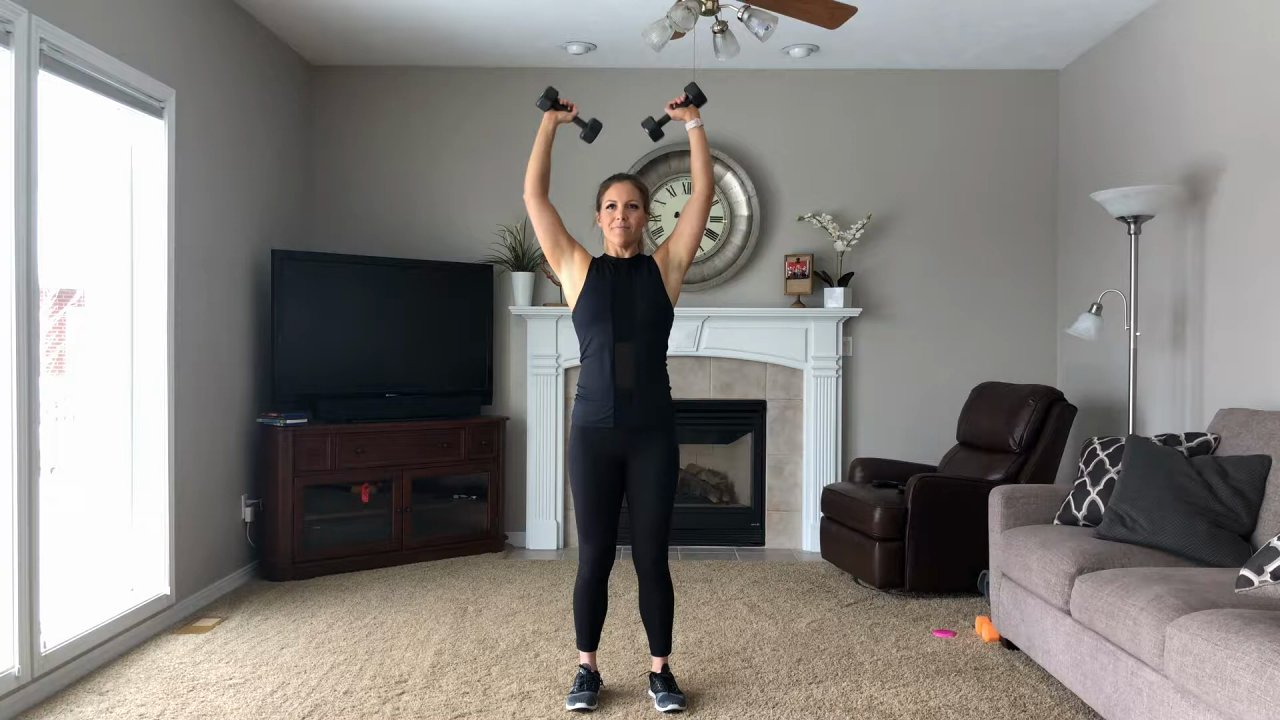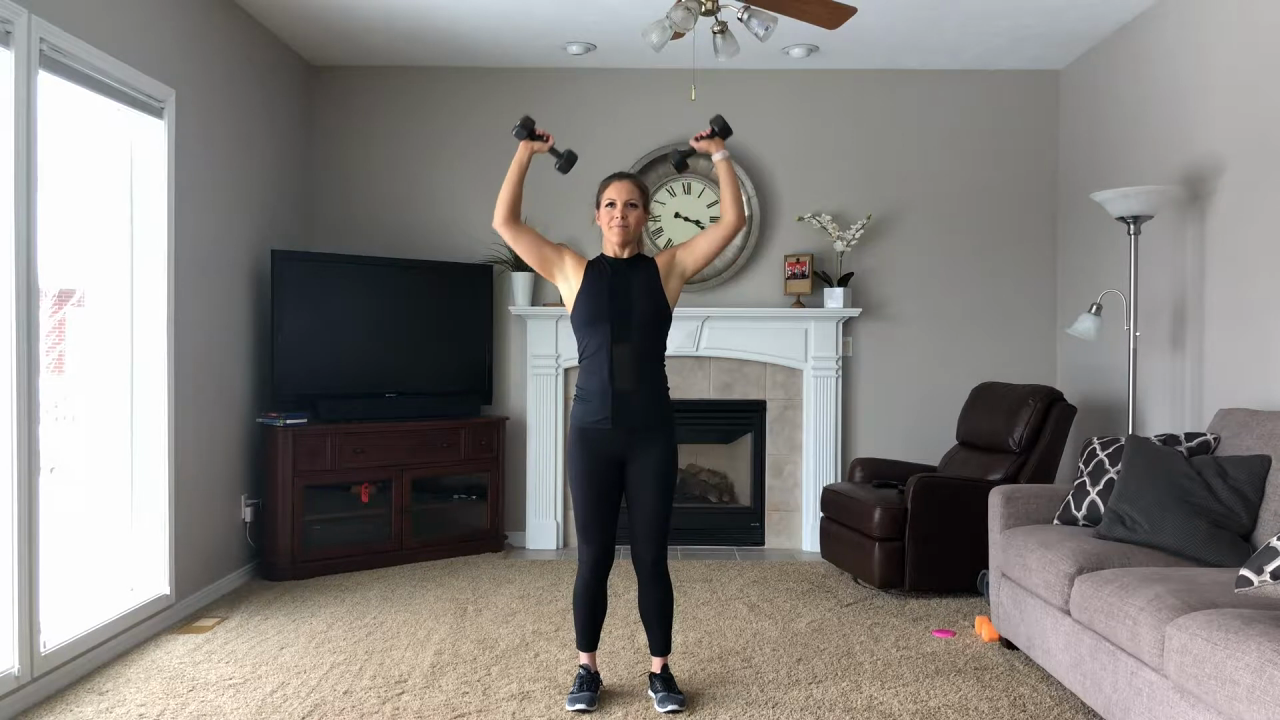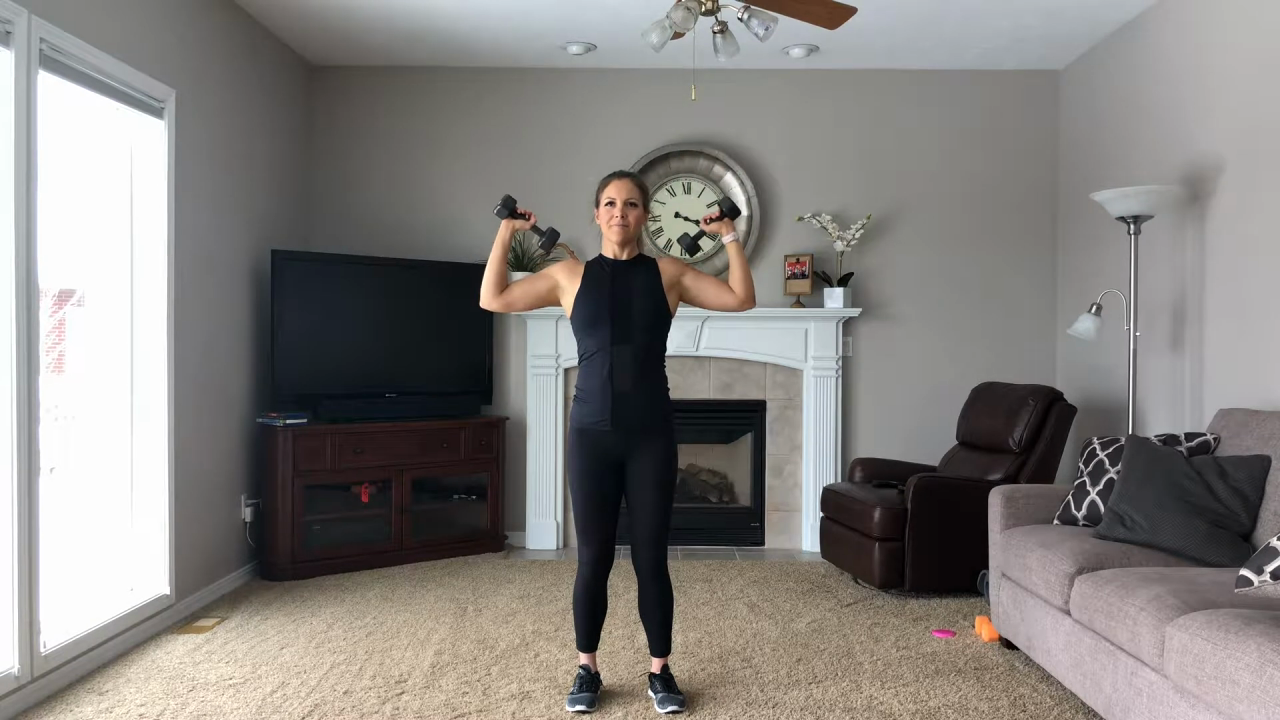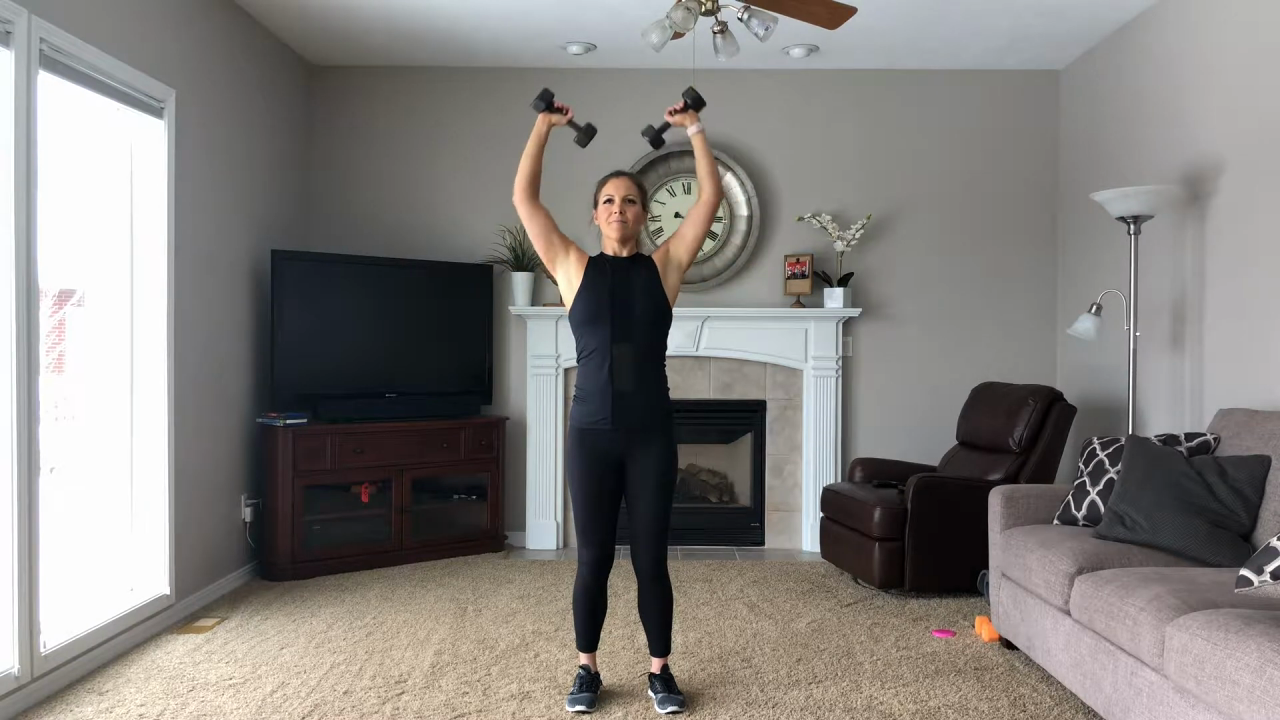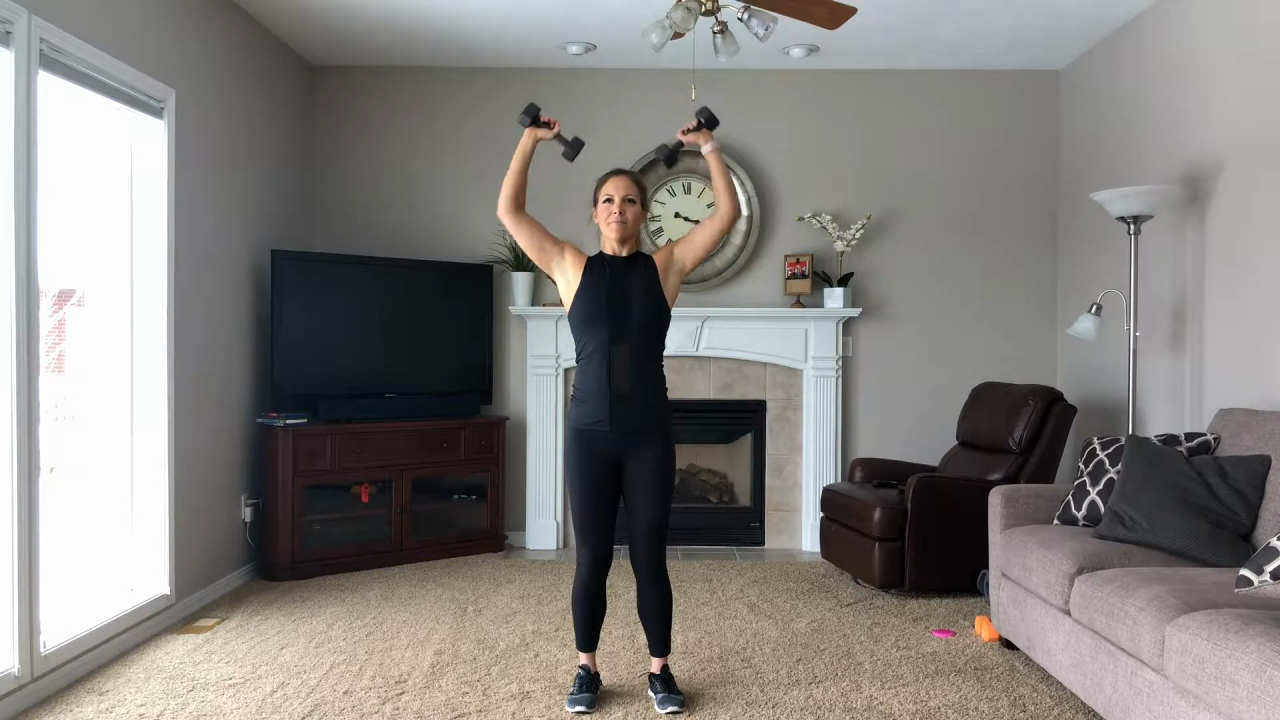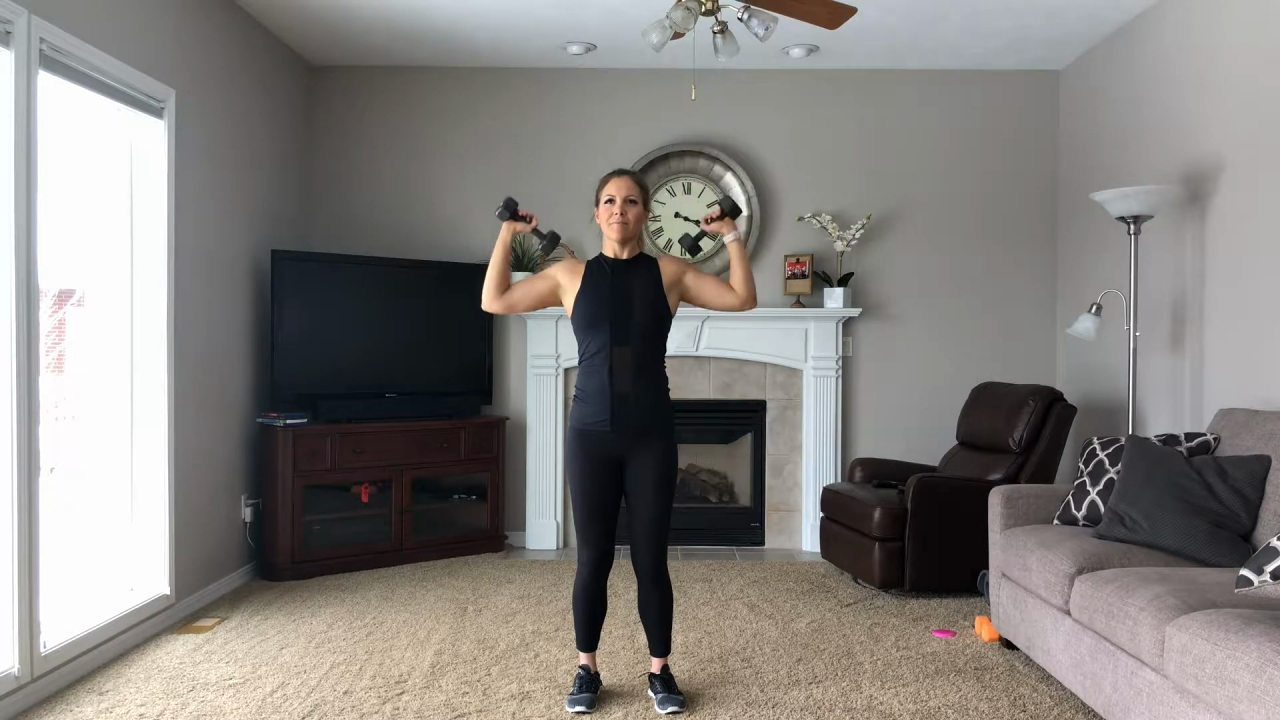
dt=0.7s
person 1, frame 1
left shoulder: (664, 268)
right shoulder: (578, 269)
left elbow: (703, 194)
right elbow: (534, 195)
left wrist: (694, 126)
right wrist: (549, 125)
left hip: (653, 433)
right hip: (594, 433)
left knee: (651, 557)
right knee: (594, 557)
left ankle: (660, 669)
right ankle: (587, 668)
person 1, frame 2
left shoulder: (666, 268)
right shoulder: (573, 270)
left elbow: (732, 220)
right elbow: (505, 221)
left wrist: (718, 155)
right wrist: (525, 152)
left hip: (651, 434)
right hip: (592, 433)
left knee: (651, 558)
right knee: (593, 558)
left ankle: (660, 670)
right ankle: (587, 669)
person 1, frame 3
left shoulder: (667, 272)
right shoulder: (570, 273)
left elbow: (742, 298)
right elbow: (492, 299)
left wrist: (729, 236)
right wrist: (506, 232)
left hip: (651, 433)
right hip: (592, 432)
left knee: (651, 558)
right knee: (593, 559)
left ankle: (660, 671)
right ankle: (587, 670)
person 1, frame 4
left shoulder: (664, 265)
right shoulder: (572, 267)
left elbow: (711, 195)
right elbow: (523, 196)
left wrist: (693, 129)
right wrist: (543, 126)
left hip: (651, 435)
right hip: (591, 433)
left knee: (650, 559)
right knee: (593, 559)
left ankle: (660, 670)
right ankle: (587, 669)
person 1, frame 5
left shoulder: (665, 266)
right shoulder: (571, 267)
left elbow: (728, 214)
right elbow: (508, 210)
left wrist: (708, 148)
right wrist: (530, 140)
left hip: (648, 437)
right hip: (589, 435)
left knee: (649, 559)
right knee: (592, 560)
left ankle: (659, 670)
right ankle: (586, 669)
person 1, frame 6
left shoulder: (669, 272)
right shoulder: (570, 274)
left elbow: (743, 298)
right elbow: (493, 301)
left wrist: (730, 234)
right wrist: (507, 234)
left hip: (651, 435)
right hip: (591, 433)
left knee: (651, 560)
right knee: (592, 559)
left ankle: (660, 670)
right ankle: (587, 670)
